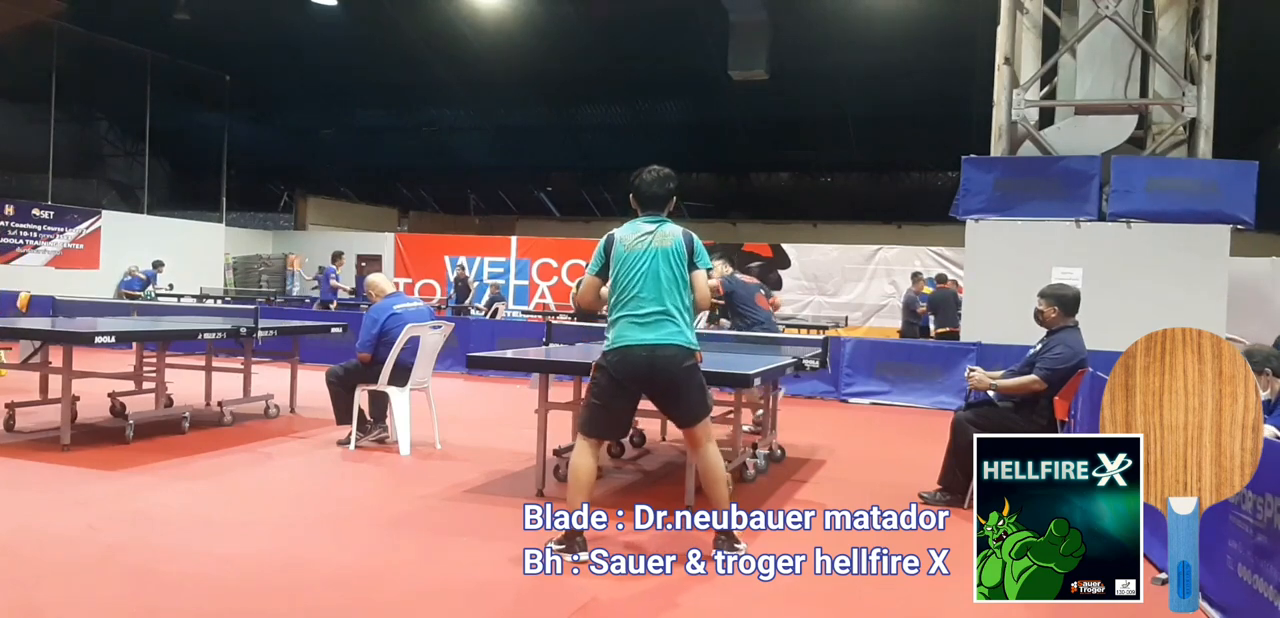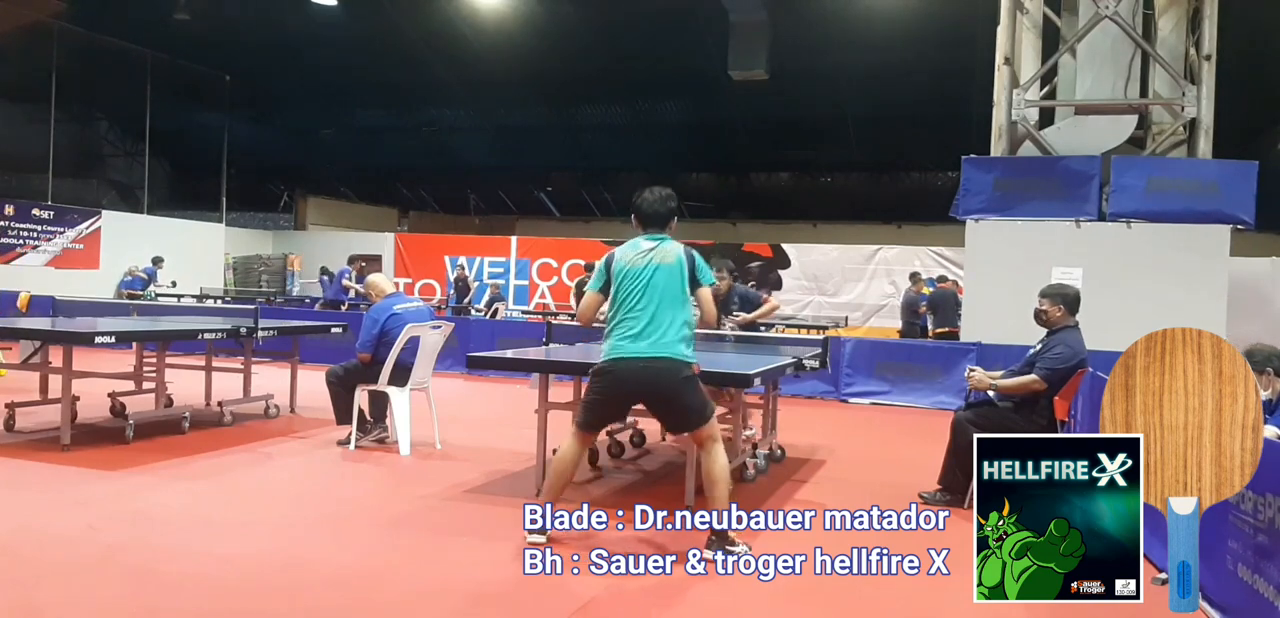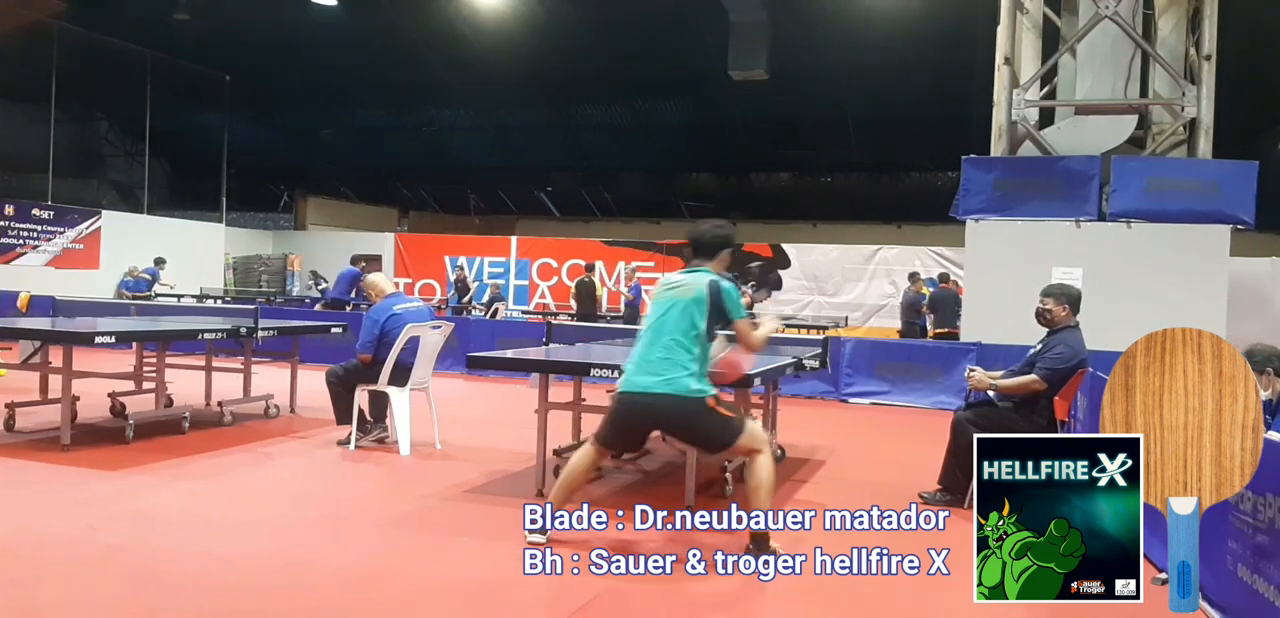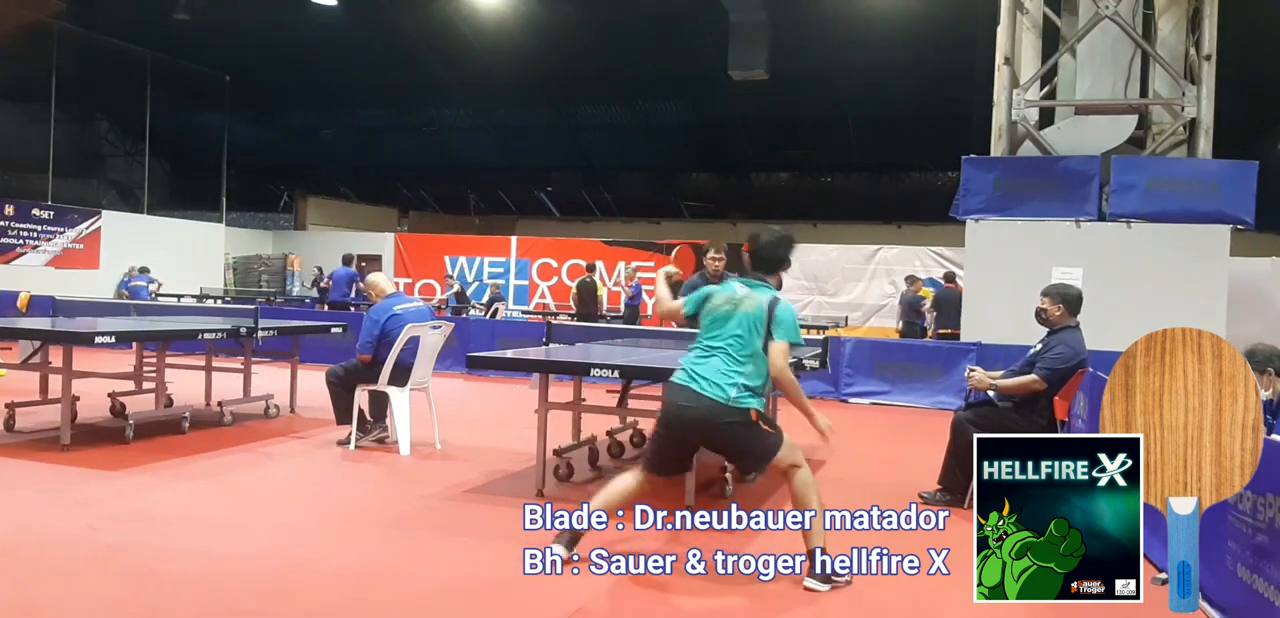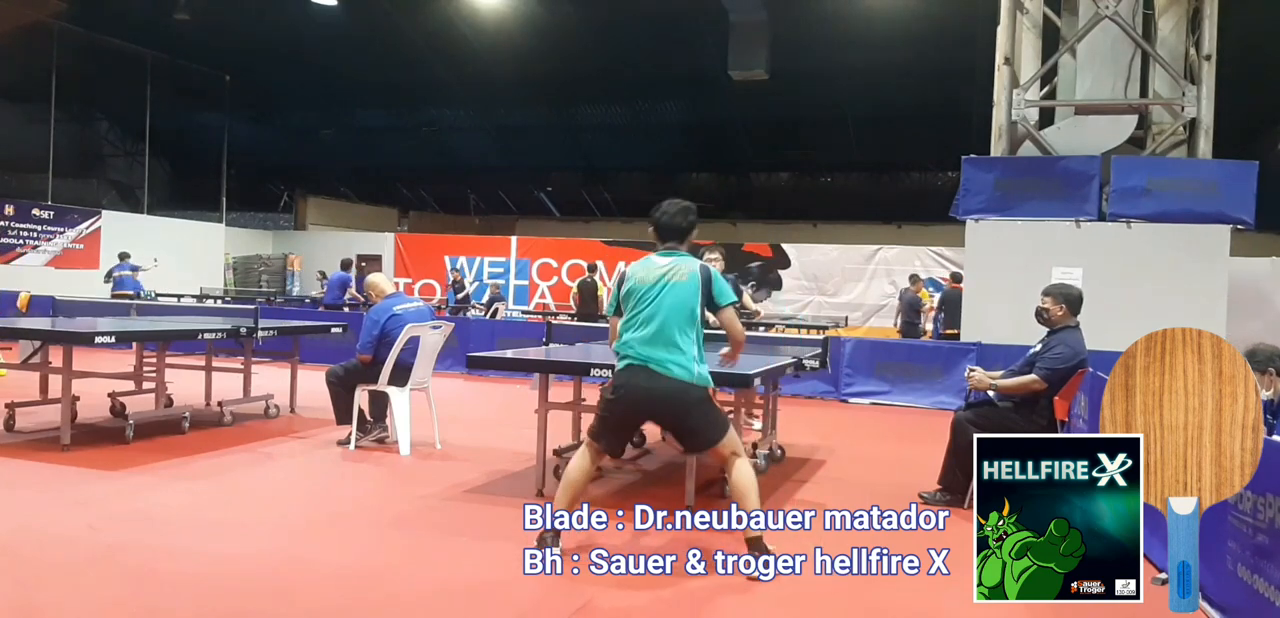
dt=0.4s
person 1, frame 1
left shoulder: (614, 239)
right shoulder: (686, 239)
left elbow: (585, 299)
right elbow: (702, 300)
left hip: (621, 353)
right hip: (675, 352)
left knee: (588, 440)
right knee: (702, 439)
left ankle: (573, 537)
right ankle: (725, 535)
person 1, frame 2
left shoulder: (616, 256)
right shoulder: (687, 257)
left elbow: (584, 316)
right elbow: (709, 318)
left hip: (616, 365)
right hip: (671, 366)
left knee: (579, 437)
right knee: (711, 440)
left ankle: (539, 522)
right ankle: (720, 536)
person 1, frame 3
left shoulder: (665, 285)
right shoulder: (721, 288)
right elbow: (753, 343)
right wrist: (768, 326)
left hip: (632, 395)
right hip: (682, 400)
left knee: (595, 451)
right knee: (759, 447)
left ankle: (539, 523)
right ankle: (758, 543)
person 1, frame 4
left shoulder: (716, 292)
right shoulder: (778, 308)
left elbow: (664, 310)
right elbow: (779, 372)
left wrist: (661, 279)
right wrist: (813, 414)
left hip: (679, 401)
right hip: (728, 411)
left knee: (646, 475)
right knee: (797, 467)
left ankle: (569, 534)
right ankle: (818, 565)
person 1, frame 5
left shoulder: (630, 273)
right shoulder: (703, 272)
left elbow: (614, 336)
right elbow: (735, 333)
right wrist: (732, 353)
left hip: (630, 380)
right hip: (683, 385)
left knee: (592, 450)
right knee: (735, 456)
left ankle: (551, 532)
right ankle: (755, 546)
person 2, frame 1
left shoulder: (1066, 346)
right shoulder: (1058, 337)
left elbow: (1036, 382)
right elbow: (1024, 372)
left wrist: (991, 385)
right wrist: (988, 374)
left hip: (1035, 419)
right hip: (1025, 409)
left knee: (964, 421)
right knee: (964, 412)
left ankle: (955, 491)
right ankle: (962, 484)
person 2, frame 2
left shoulder: (1066, 345)
right shoulder: (1058, 337)
left elbow: (1036, 382)
right elbow: (1024, 372)
left wrist: (991, 385)
right wrist: (988, 374)
left hip: (1035, 419)
right hip: (1025, 409)
left knee: (964, 421)
right knee: (965, 412)
left ankle: (955, 491)
right ankle: (959, 485)
person 2, frame 3
left shoulder: (1067, 345)
right shoulder: (1057, 337)
left elbow: (1036, 382)
right elbow: (1024, 371)
left wrist: (991, 385)
right wrist: (988, 374)
left hip: (1035, 419)
right hip: (1024, 409)
left knee: (964, 421)
right knee: (964, 412)
left ankle: (955, 491)
right ankle: (960, 484)
person 2, frame 4
left shoulder: (1067, 345)
right shoulder: (1059, 337)
left elbow: (1037, 382)
right elbow: (1024, 372)
left wrist: (991, 385)
right wrist: (988, 374)
left hip: (1035, 419)
right hip: (1025, 409)
left knee: (964, 421)
right knee: (965, 411)
left ankle: (955, 491)
right ankle: (959, 485)
person 2, frame 5
left shoulder: (1066, 345)
right shoulder: (1058, 337)
left elbow: (1036, 382)
right elbow: (1024, 372)
left wrist: (991, 385)
right wrist: (988, 374)
left hip: (1035, 419)
right hip: (1025, 409)
left knee: (964, 421)
right knee: (965, 412)
left ankle: (955, 491)
right ankle: (958, 485)
person 3, frame 1
left shoulder: (377, 310)
right shoulder: (424, 306)
left elbow: (364, 356)
left hip: (394, 373)
left knee: (335, 375)
right knee: (377, 366)
left ankle: (363, 427)
right ankle: (378, 424)
person 3, frame 2
left shoulder: (377, 310)
right shoulder: (424, 306)
left elbow: (364, 356)
left wrist: (364, 356)
left hip: (393, 373)
left knee: (334, 375)
right knee: (377, 366)
left ankle: (363, 428)
right ankle: (378, 424)
person 3, frame 3
left shoulder: (377, 311)
right shoulder: (424, 306)
left elbow: (365, 356)
left wrist: (364, 357)
left hip: (394, 373)
left knee: (335, 374)
right knee: (377, 366)
left ankle: (363, 427)
right ankle: (378, 424)
person 3, frame 4
left shoulder: (377, 311)
right shoulder: (424, 306)
left elbow: (364, 356)
left wrist: (363, 356)
left hip: (393, 373)
left knee: (334, 375)
right knee: (376, 366)
left ankle: (363, 428)
right ankle: (378, 424)
person 3, frame 5
left shoulder: (377, 311)
right shoulder: (424, 306)
left elbow: (364, 356)
left wrist: (364, 356)
left hip: (394, 373)
left knee: (334, 374)
right knee: (377, 366)
left ankle: (362, 428)
right ankle: (378, 424)
